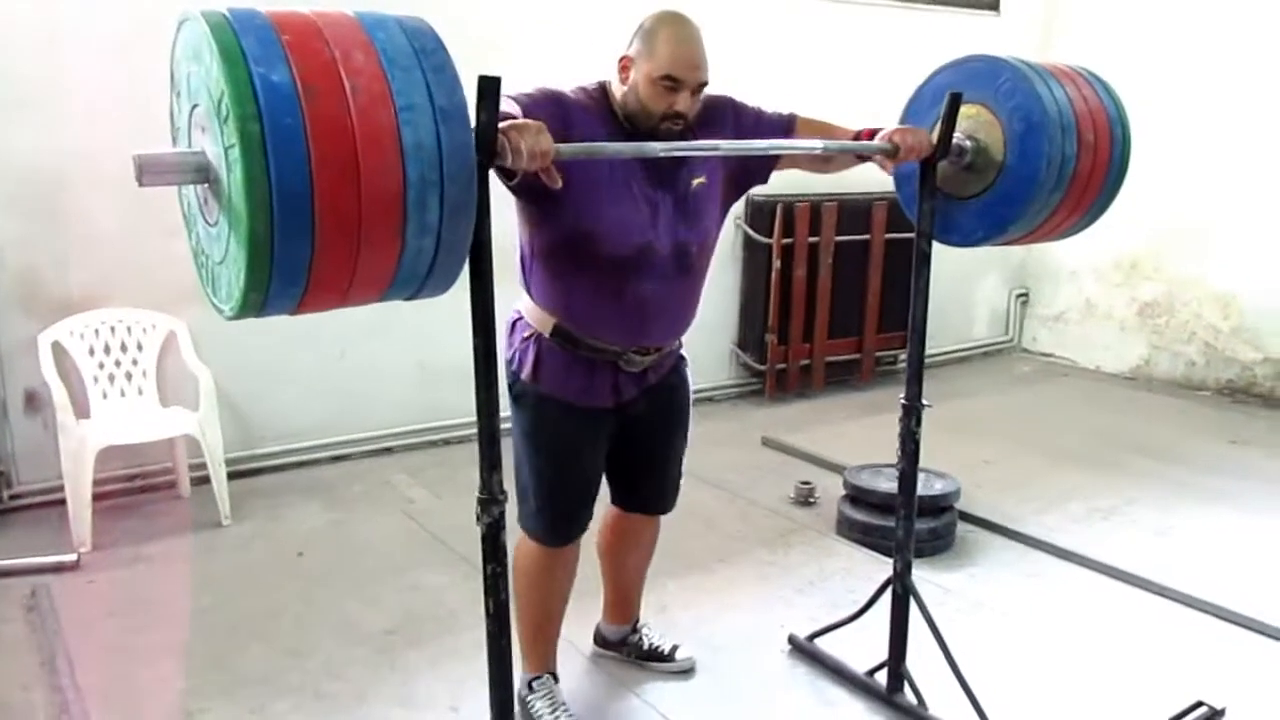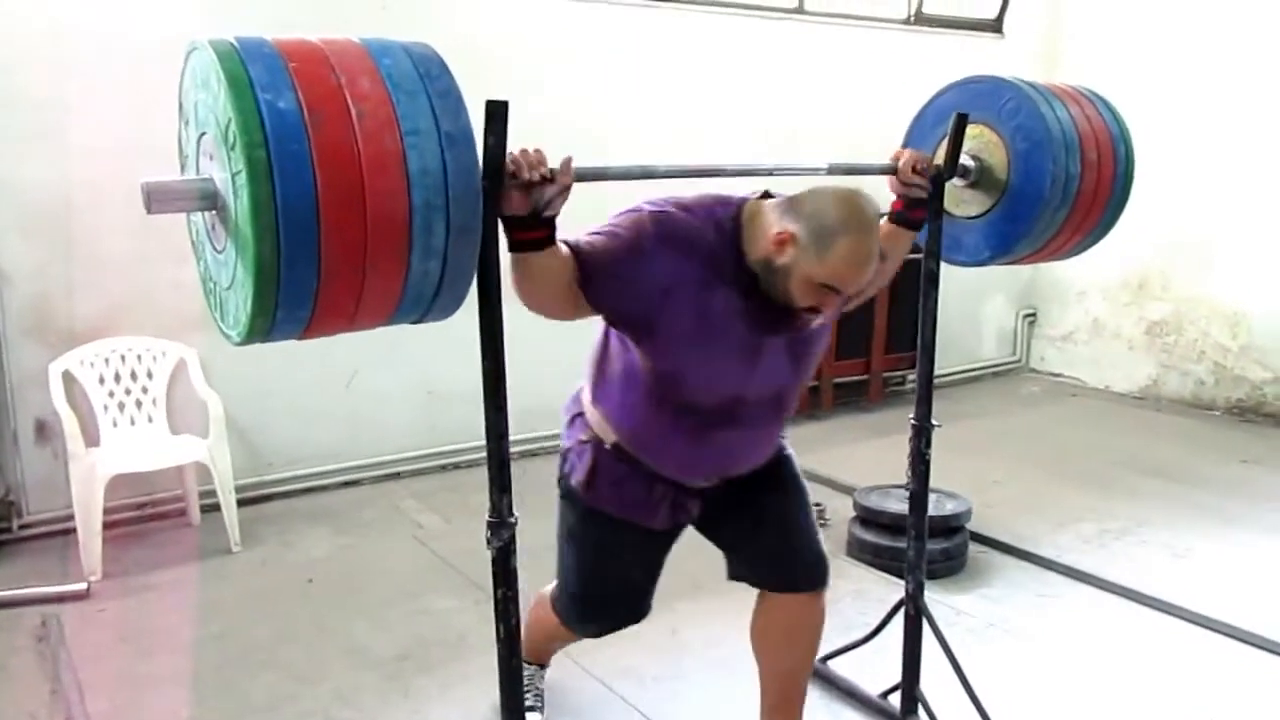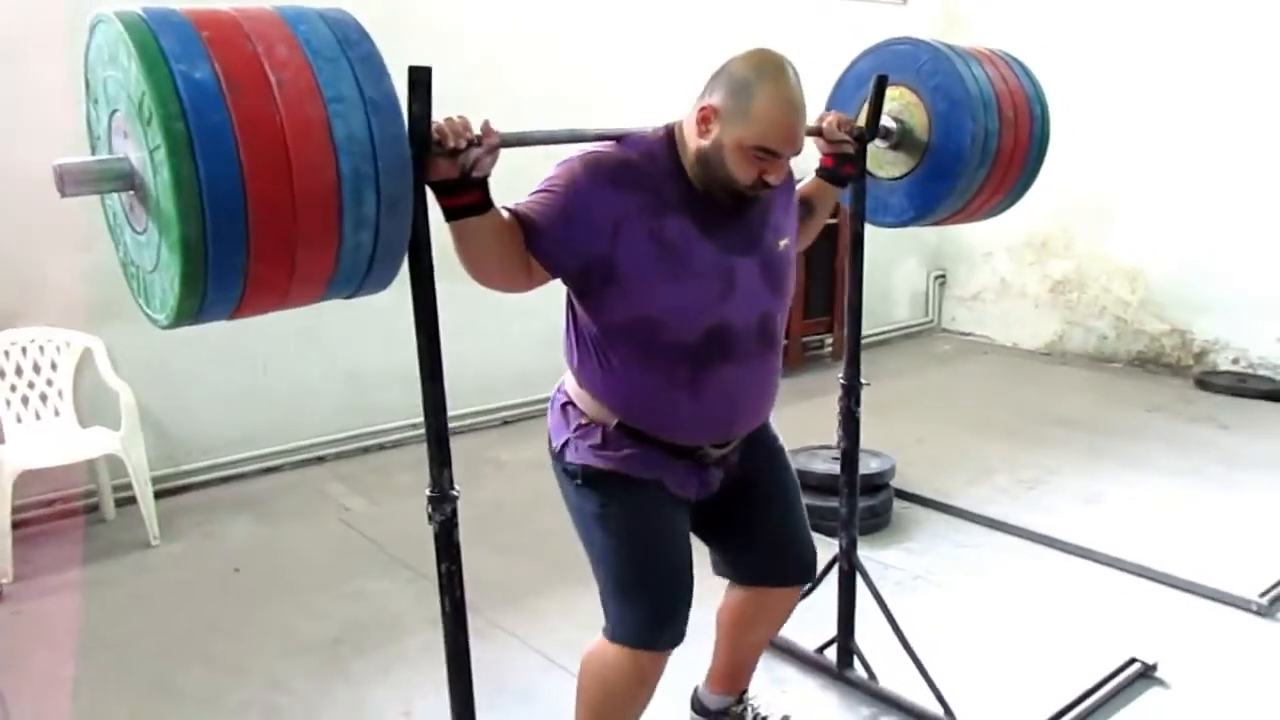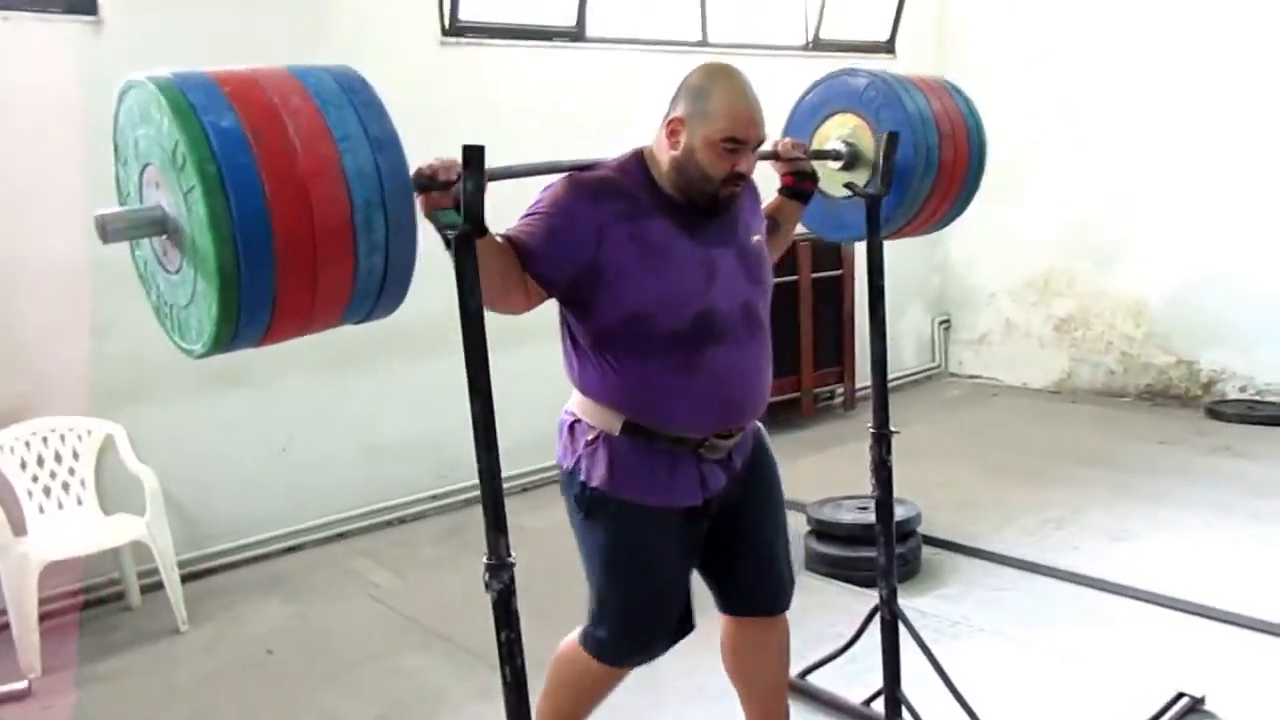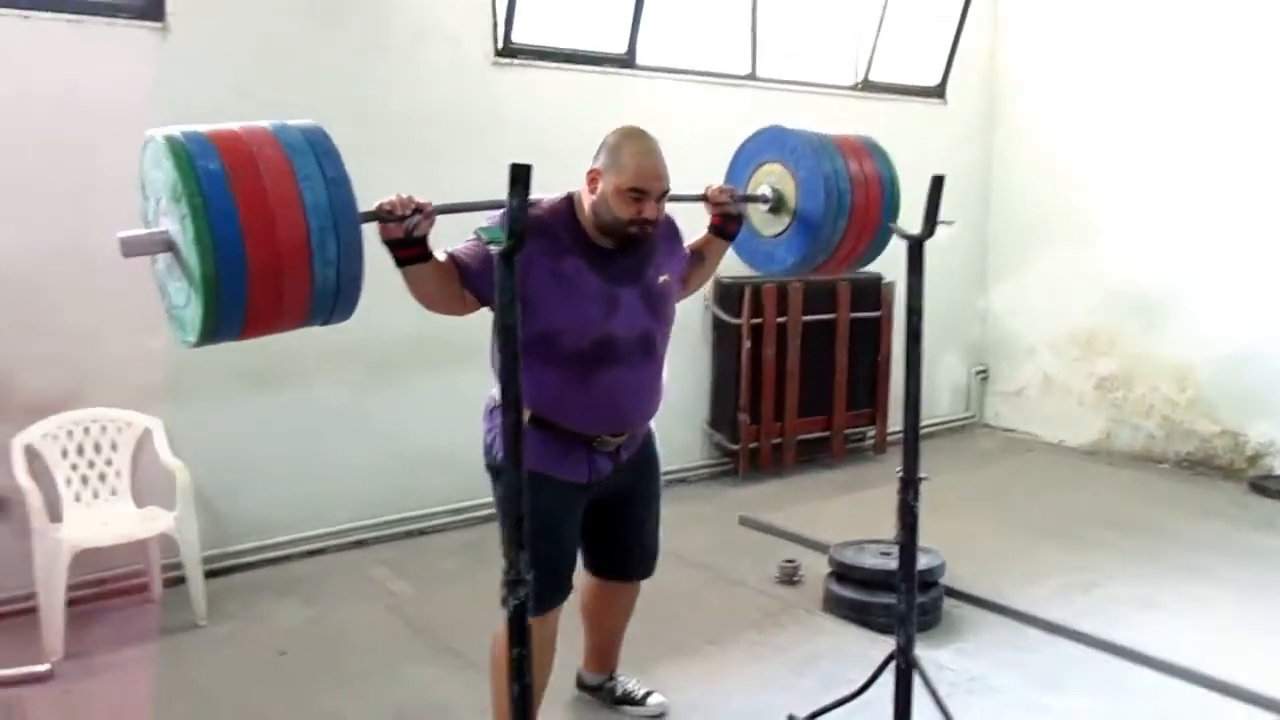
dt=1s
person 1, frame 1
left shoulder: (721, 130)
right shoulder: (562, 119)
left elbow: (807, 140)
right elbow: (494, 124)
left wrist: (876, 139)
right wrist: (508, 136)
left hip: (656, 365)
right hip: (562, 366)
left knee: (643, 504)
right knee: (553, 524)
left ankle: (620, 629)
person 1, frame 2
left shoulder: (830, 259)
right shoulder: (667, 241)
left elbow: (867, 279)
right elbow: (556, 292)
left wrist: (907, 212)
right wrist: (528, 223)
right hip: (626, 465)
left knee: (800, 579)
right knee: (589, 606)
right ankle: (527, 665)
person 1, frame 3
left shoulder: (767, 184)
right shoulder: (608, 185)
right elbow: (511, 265)
left wrist: (836, 171)
right wrist: (463, 193)
left hip: (739, 440)
right hip: (621, 453)
left knee: (782, 573)
right knee: (648, 631)
person 1, frame 4
left shoulder: (736, 197)
right shoulder: (593, 205)
right elbow: (509, 287)
left wrist: (795, 191)
right wrist: (457, 223)
left hip: (737, 454)
right hip: (630, 467)
left knee: (764, 604)
right knee: (626, 638)
person 1, frame 5
left shoulder: (659, 235)
right shoulder: (527, 237)
right elbow: (451, 293)
left wrist: (723, 230)
right wrist: (410, 248)
left hip: (626, 446)
right hip: (538, 449)
left knee: (625, 568)
right knee: (537, 596)
